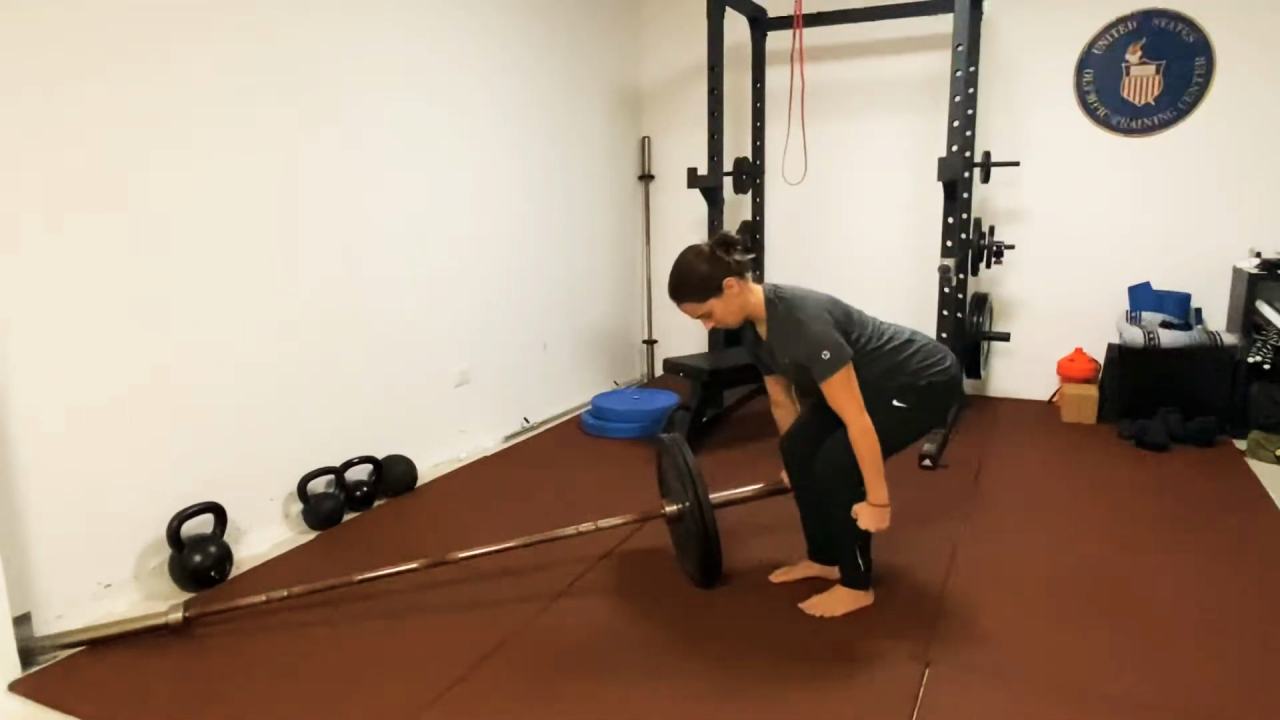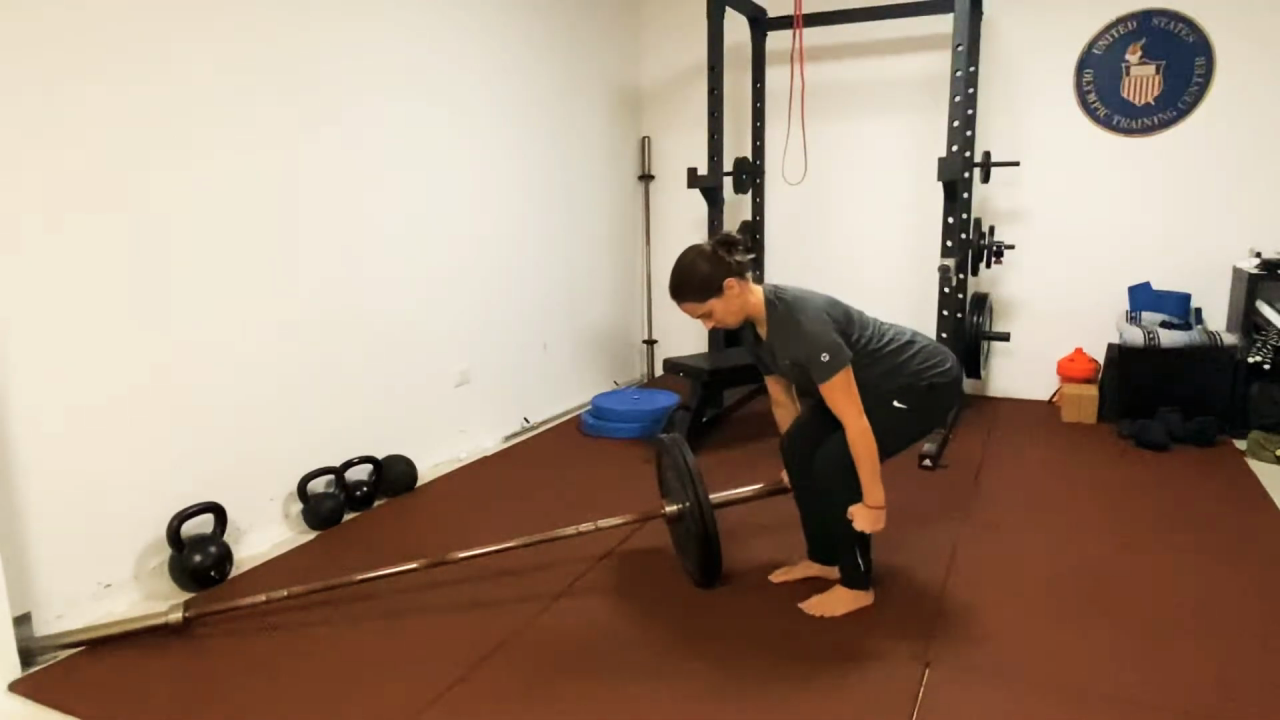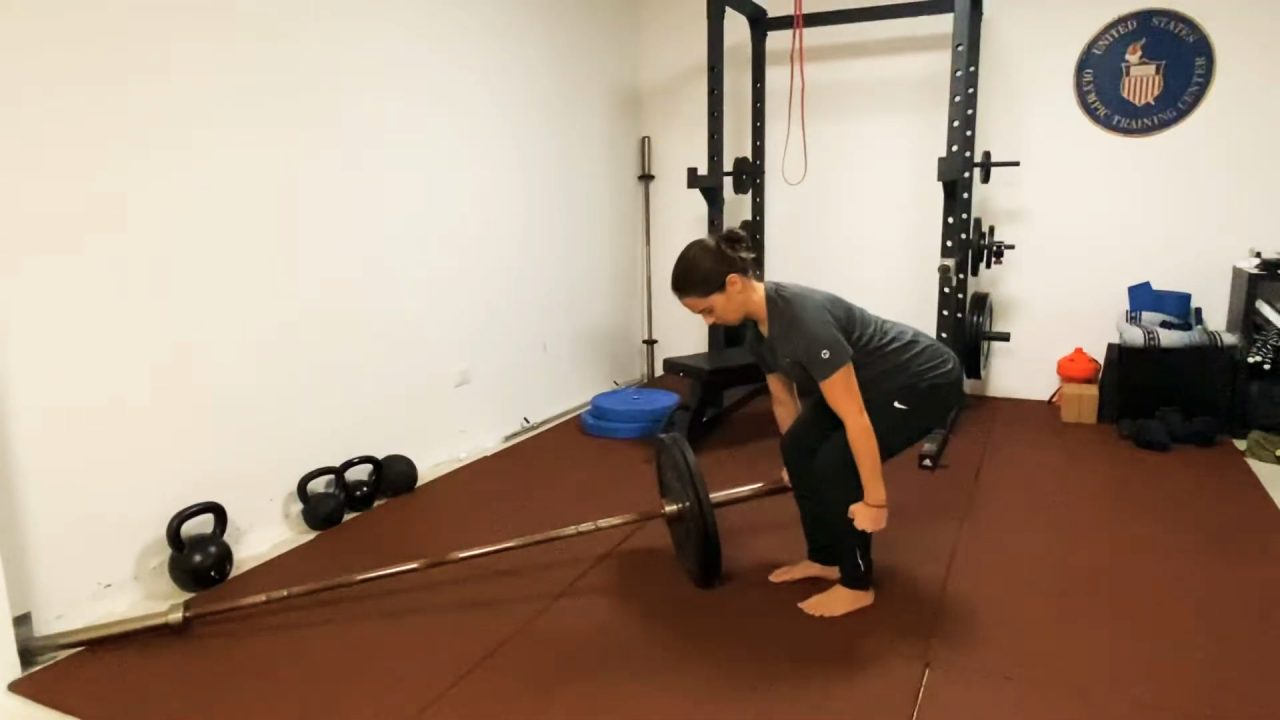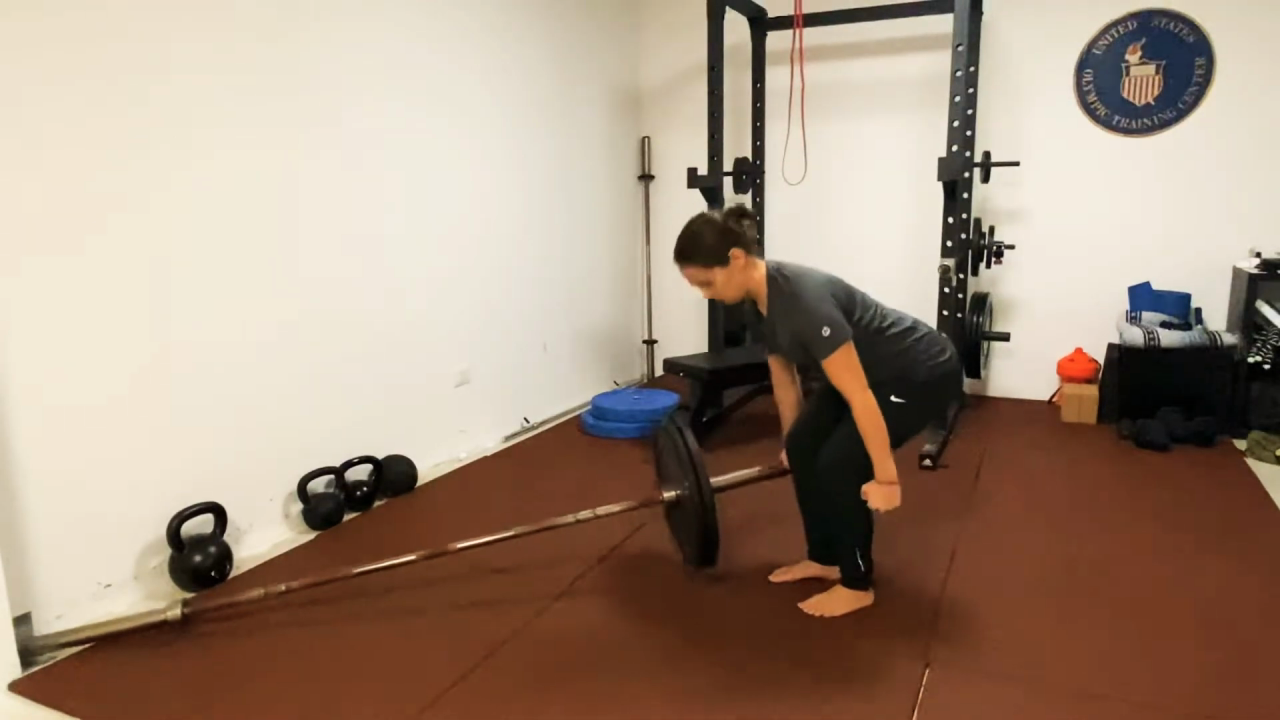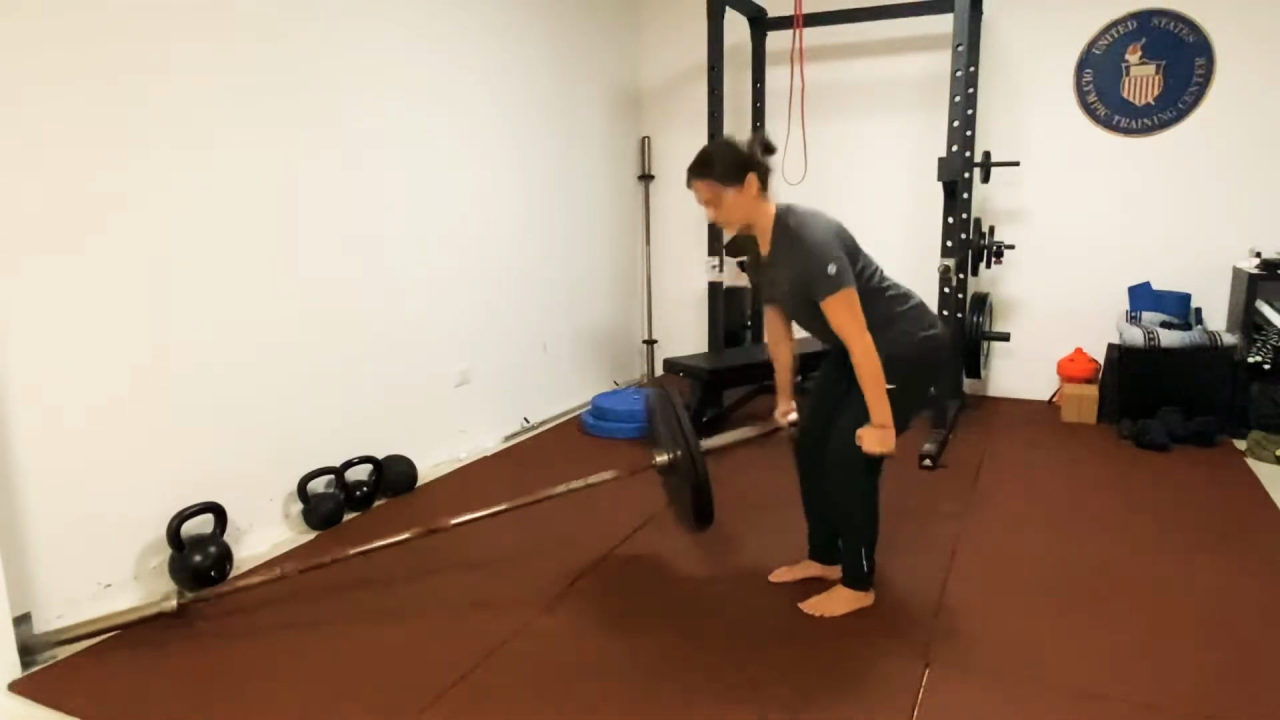
dt=0.2s
person 1, frame 1
left shoulder: (802, 321)
right shoulder: (755, 327)
left elbow: (856, 419)
right elbow: (782, 400)
left wrist: (878, 501)
right wrist: (793, 459)
left hip: (926, 381)
right hip: (875, 380)
left knee: (835, 465)
right knee: (798, 450)
left ankle: (856, 586)
right ankle: (823, 559)
person 1, frame 2
left shoulder: (803, 322)
right shoulder: (757, 327)
left elbow: (854, 421)
right elbow: (783, 400)
left wrist: (873, 501)
right wrist: (793, 460)
left hip: (927, 382)
right hip: (876, 381)
left knee: (834, 465)
right knee: (798, 450)
left ankle: (857, 585)
right ankle: (823, 558)
person 1, frame 3
left shoulder: (803, 319)
right shoulder: (758, 326)
left elbow: (855, 419)
right elbow: (784, 398)
left wrist: (875, 499)
right wrist: (792, 458)
left hip: (927, 382)
right hip: (879, 380)
left knee: (834, 466)
right knee: (799, 449)
left ankle: (856, 585)
right ankle: (823, 558)
person 1, frame 4
left shoulder: (804, 299)
right shoulder: (761, 303)
left elbow: (860, 398)
right elbow: (784, 380)
left wrist: (885, 477)
right wrist: (789, 441)
left hip: (924, 374)
right hip: (878, 371)
left knee: (838, 465)
right knee: (804, 448)
left ankle: (857, 585)
right ankle: (823, 558)
person 1, frame 5
left shoulder: (809, 240)
right shoulder: (761, 252)
left elbow: (858, 339)
right elbow: (778, 333)
left wrist: (881, 423)
right wrist: (784, 399)
left hip: (909, 348)
right hip: (864, 346)
left knee: (848, 456)
right knee: (812, 444)
left ankle: (858, 585)
right ankle: (824, 558)
